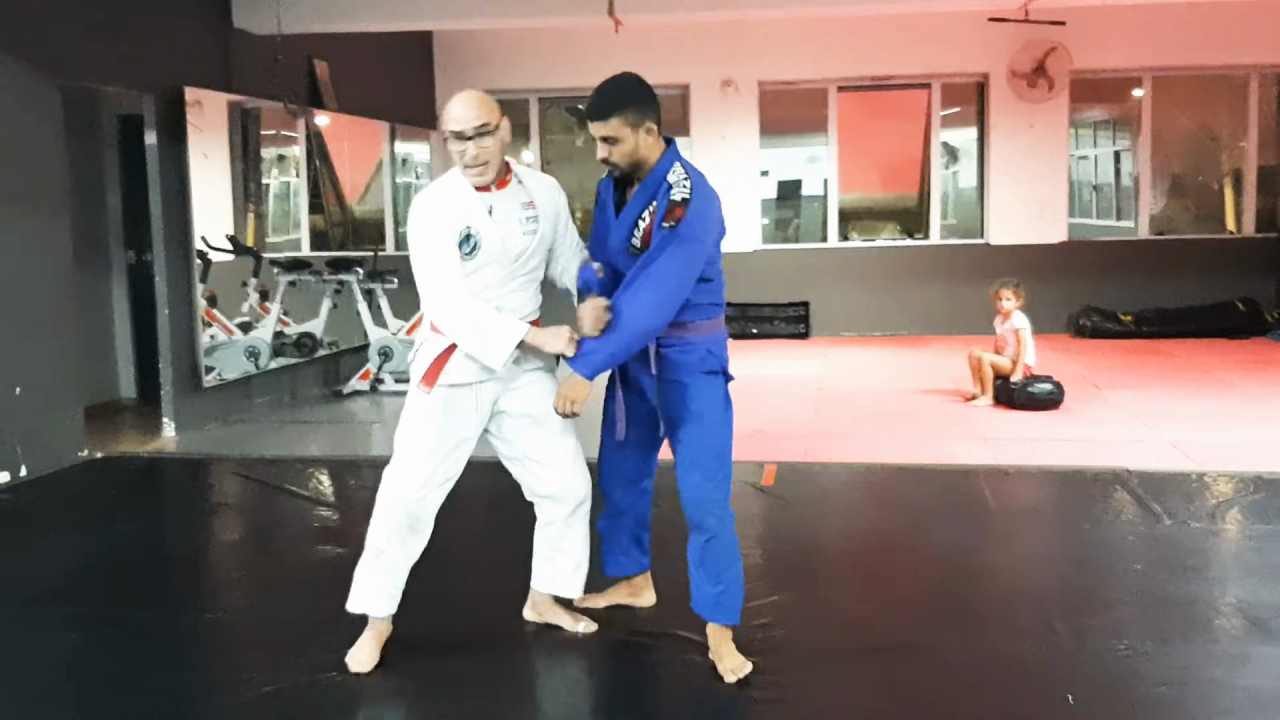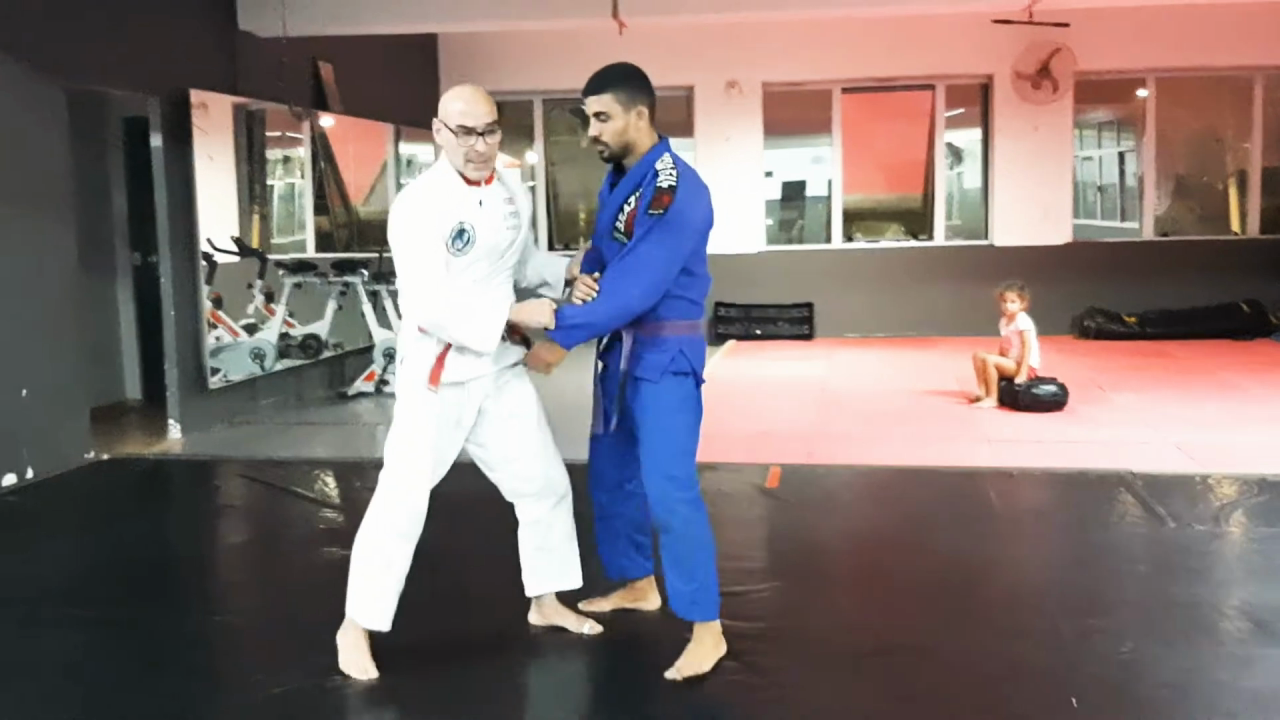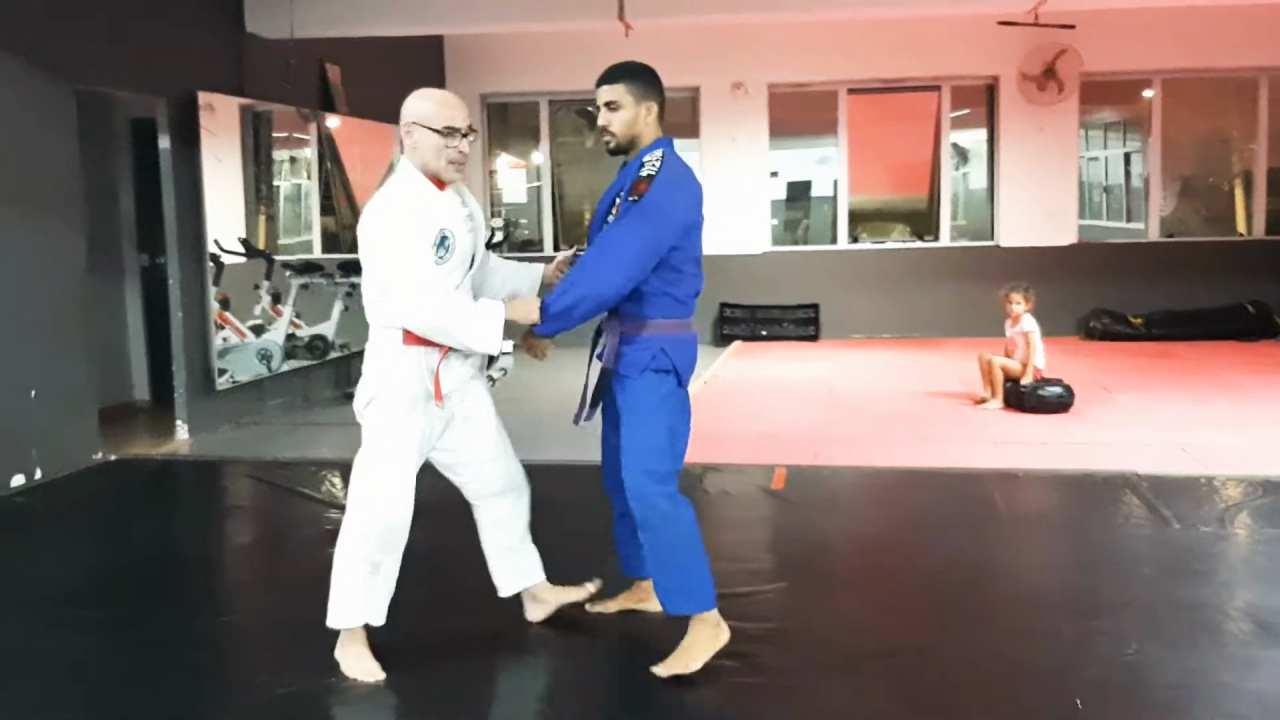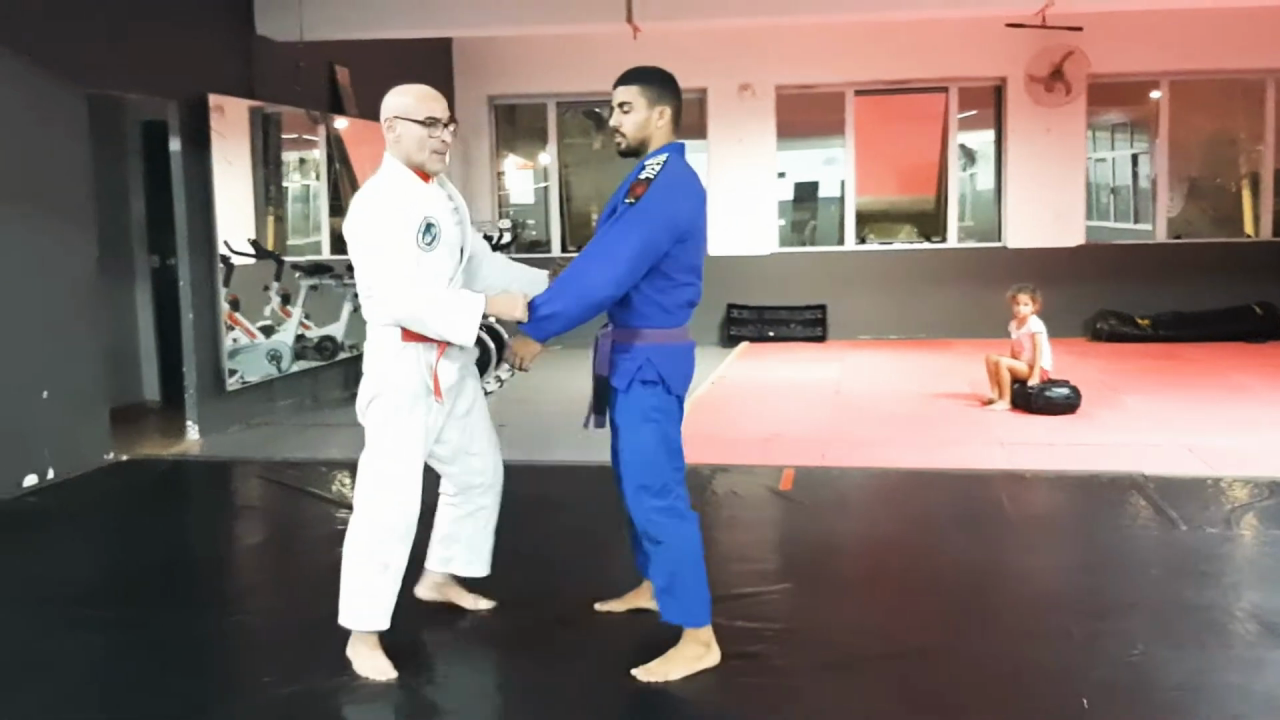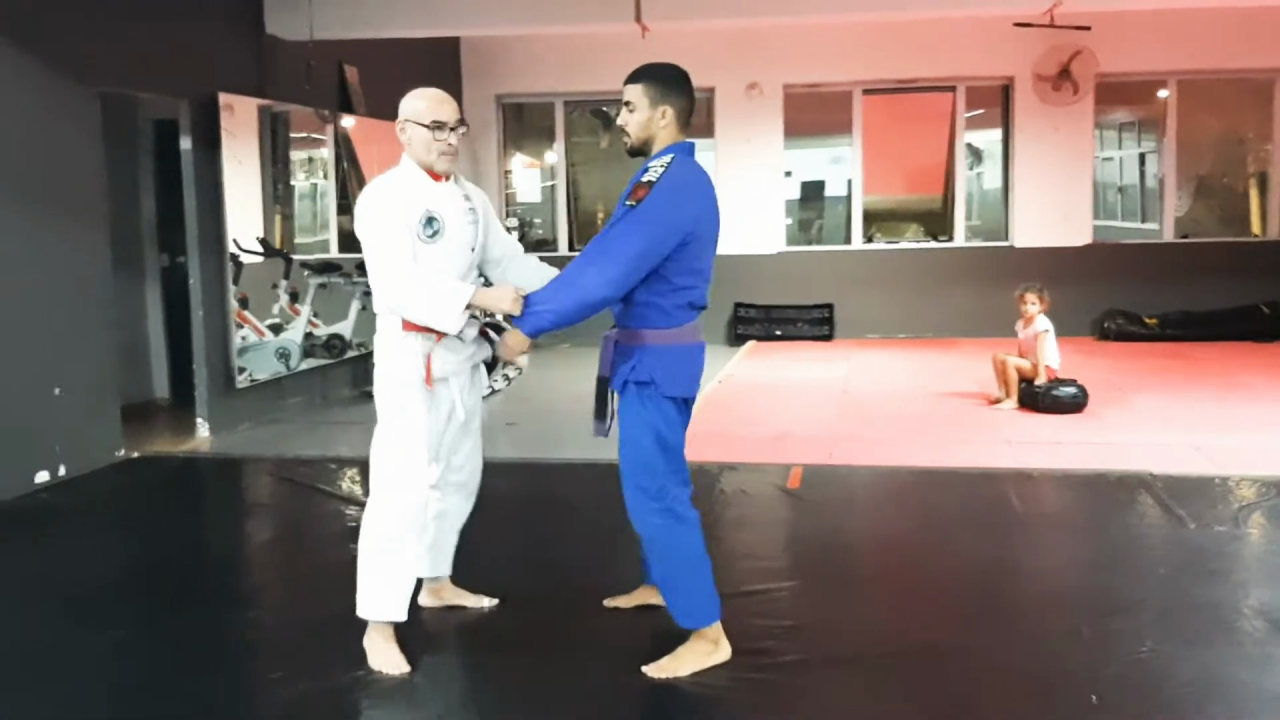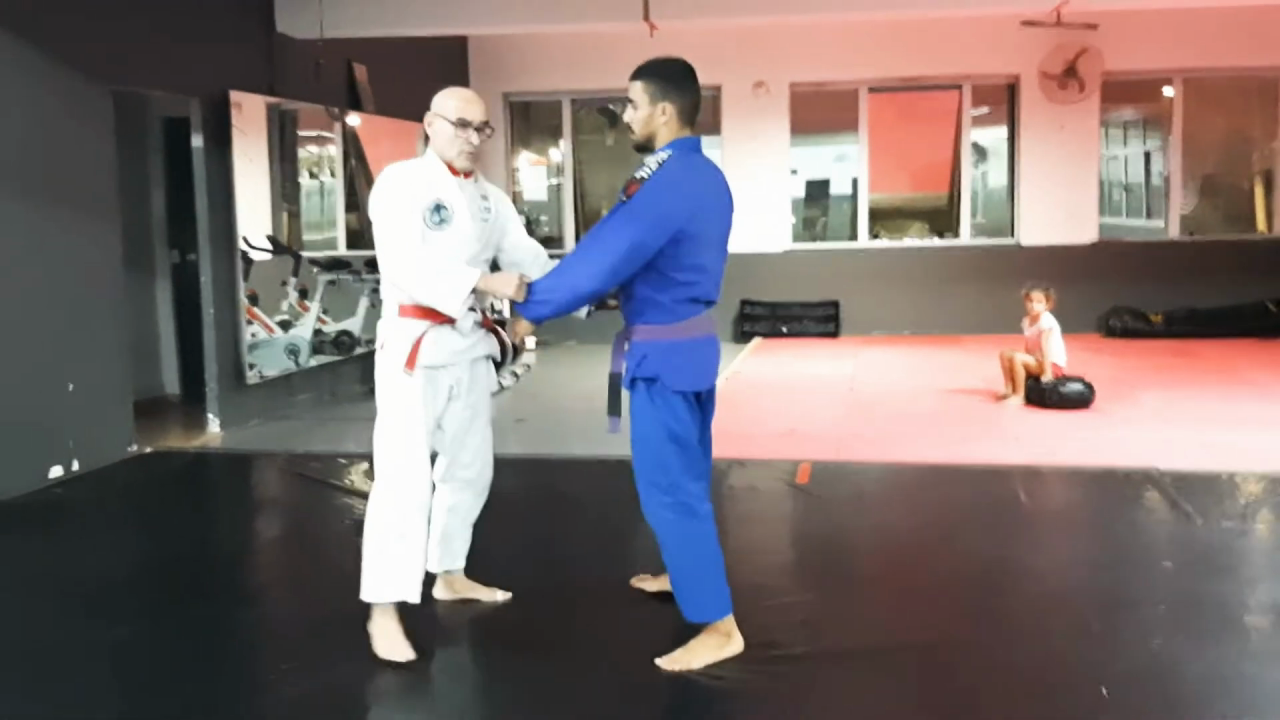
dt=0.2s
person 1, frame 1
left shoulder: (689, 199)
right shoulder: (613, 185)
left elbow: (653, 298)
right elbow: (605, 261)
left wrist: (584, 368)
right wrist: (591, 304)
left hip: (690, 356)
right hip: (636, 351)
left knee: (703, 494)
right knee: (621, 472)
left ankle: (719, 630)
right ankle: (633, 579)
person 1, frame 2
left shoulder: (676, 189)
right shoulder: (618, 177)
left elbow: (638, 284)
left wrist: (561, 335)
right wrist: (583, 280)
left hip: (667, 355)
right hip: (621, 348)
left knee: (669, 490)
right knee: (611, 476)
left ankle: (705, 625)
right ankle: (638, 583)
person 1, frame 3
left shoulder: (663, 181)
right shoulder: (636, 175)
left elbow: (612, 273)
right elbow: (604, 260)
left wrist: (544, 323)
right wrist: (571, 275)
left hip: (655, 350)
right hip: (625, 346)
left knee: (650, 485)
right knee: (623, 476)
left ankle: (704, 618)
right ankle: (646, 585)
person 1, frame 4
left shoulder: (662, 184)
right shoulder: (662, 180)
left elbow: (606, 273)
right elbow: (611, 265)
left wrist: (535, 328)
right wrist: (553, 304)
left hip: (648, 358)
right hip: (635, 353)
left knee: (655, 493)
right knee: (638, 483)
left ankle: (698, 636)
right ankle: (655, 585)
person 1, frame 5
left shoulder: (664, 186)
right shoulder: (687, 179)
left elbow: (605, 271)
left wrist: (527, 322)
right wrist: (546, 306)
left hip: (652, 358)
right hip: (663, 348)
left knee: (656, 493)
right knee: (651, 481)
left ankle: (707, 634)
right ankle: (663, 583)
person 1, frame 6
left shoulder: (661, 183)
right shoulder: (707, 176)
left elbow: (598, 260)
left wrist: (529, 309)
right wrist: (626, 292)
left hip: (663, 351)
right hip: (693, 341)
left knee: (671, 489)
right knee: (685, 475)
left ankle: (719, 628)
right ankle: (686, 573)
person 2, frame 1
left shoulder: (545, 192)
right shoulder: (432, 207)
left elbow: (569, 259)
right elbow: (447, 306)
right wrist: (531, 335)
left hip: (523, 369)
right hip: (452, 364)
left knee: (568, 483)
right knee: (409, 491)
left ankle: (543, 597)
right ankle: (379, 618)
person 2, frame 2
left shoulder: (513, 193)
right shoulder: (418, 202)
right elbow: (427, 302)
left wrist: (569, 269)
right wrist: (513, 314)
left hip: (499, 363)
right hip: (435, 366)
left knee: (543, 481)
right knee: (405, 495)
left ankle: (545, 601)
right ankle: (357, 626)
person 2, frame 3
left shoulder: (459, 200)
right shoulder: (391, 211)
right elbow: (422, 311)
left wrist: (541, 275)
right wrist: (507, 314)
left hip: (456, 370)
right hip: (403, 374)
left knee: (500, 481)
right knee: (383, 506)
left ankle: (533, 592)
right ankle: (351, 634)
person 2, frame 4
left shoulder: (445, 194)
right shoulder: (377, 203)
left elbow: (478, 265)
right elbow: (402, 300)
left wrist: (550, 285)
right wrist: (488, 308)
left hip: (450, 364)
right hip: (401, 367)
left knee: (479, 473)
right knee: (390, 501)
left ankle: (440, 577)
right ankle: (363, 634)
person 2, frame 5
left shoulder: (470, 198)
right shoulder: (384, 197)
left elbow: (510, 262)
right elbow: (399, 288)
right wrist: (478, 298)
left hip: (460, 356)
right hip: (410, 358)
left knee: (457, 477)
right knee: (403, 489)
left ankle: (435, 583)
right ankle: (379, 624)
person 2, frame 6
left shoulder: (492, 200)
right shoulder: (400, 182)
left elbow: (531, 263)
right elbow: (408, 267)
right wrist: (483, 282)
left hip: (468, 348)
right hip: (413, 348)
left knee: (469, 470)
right knee: (405, 476)
left ankle: (448, 576)
right ankle: (384, 608)
